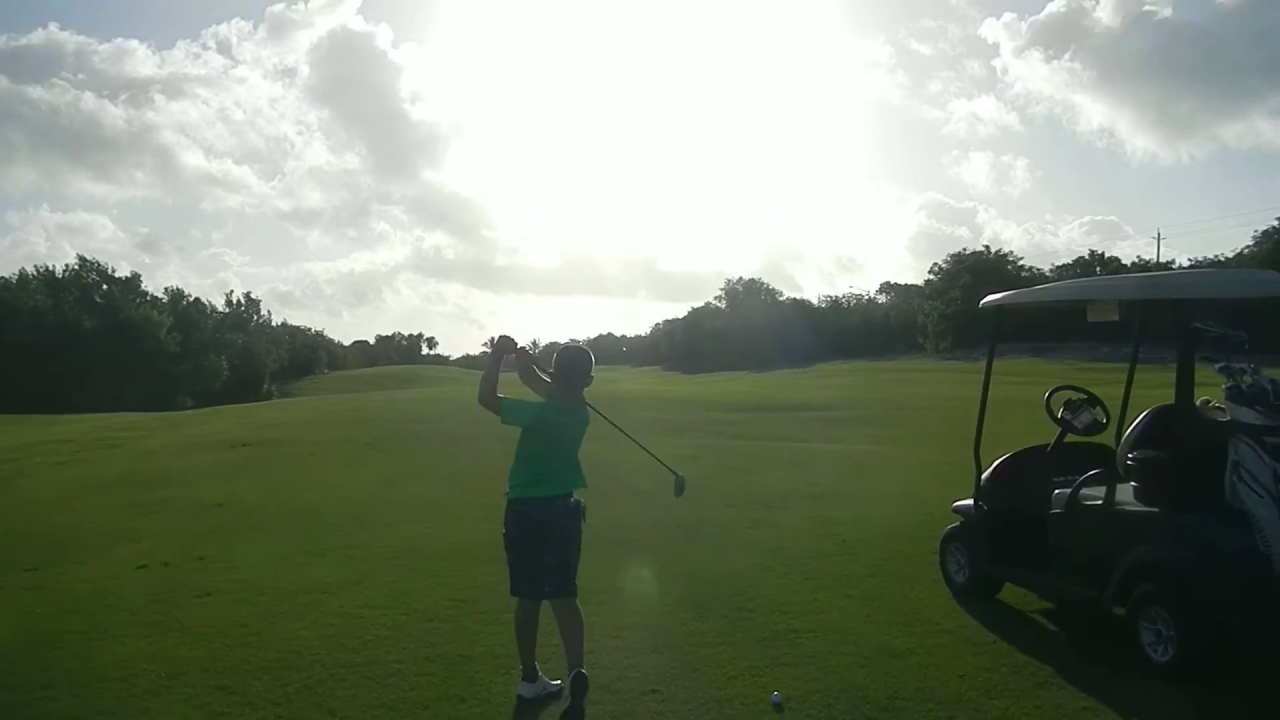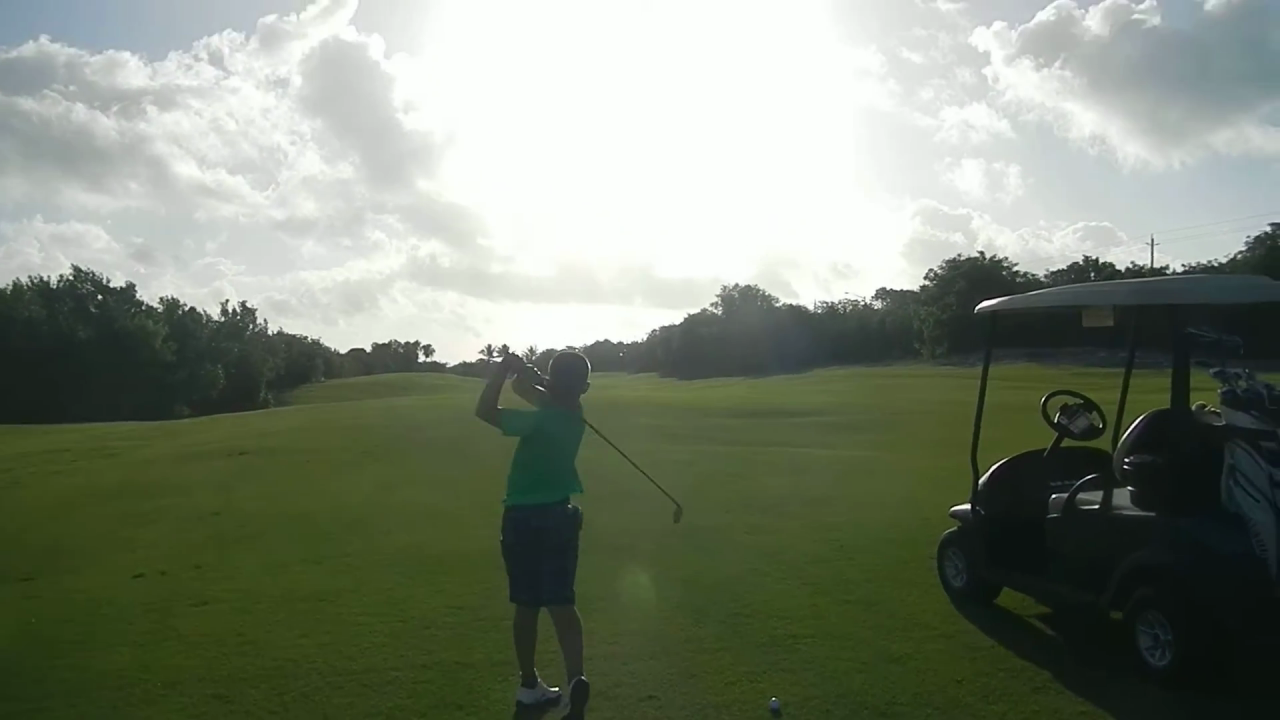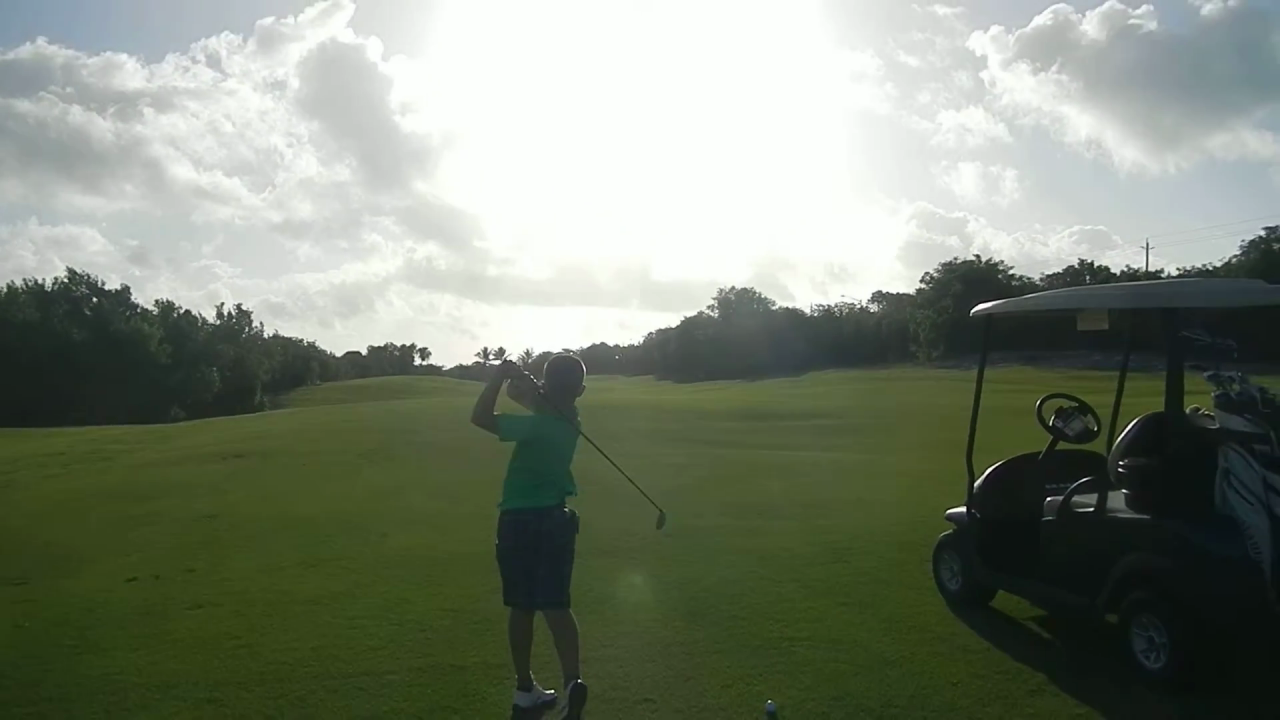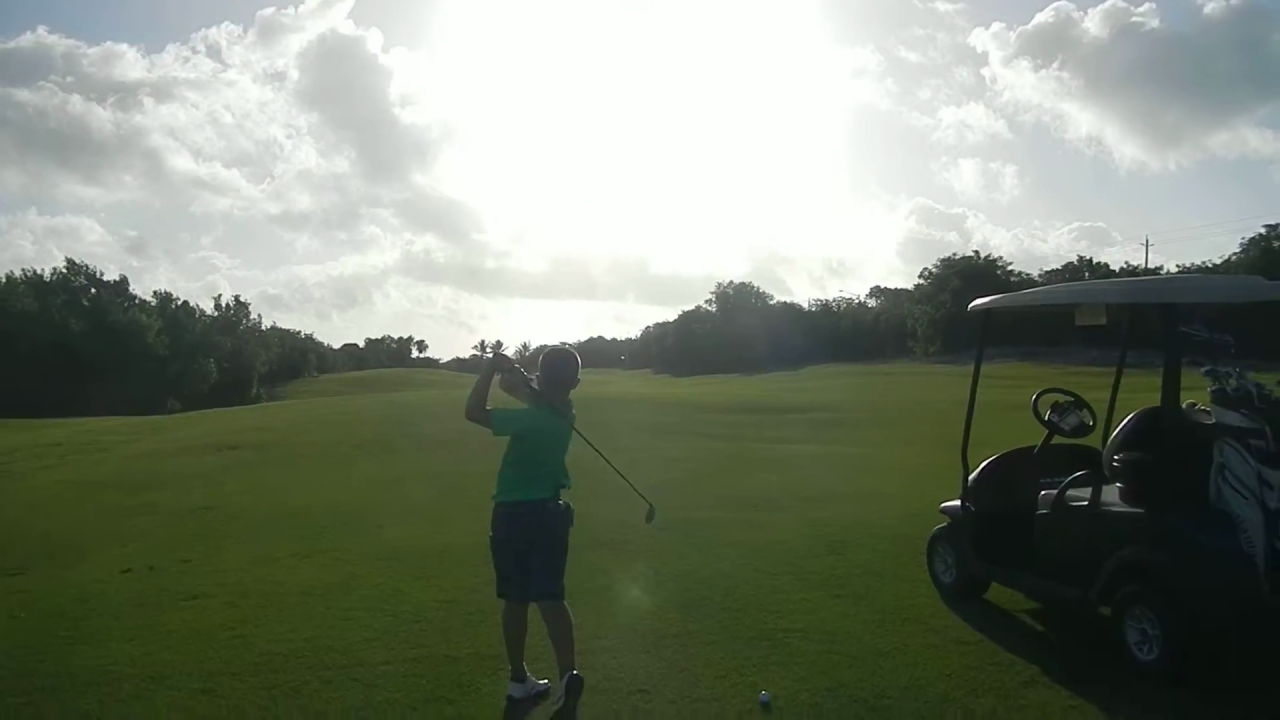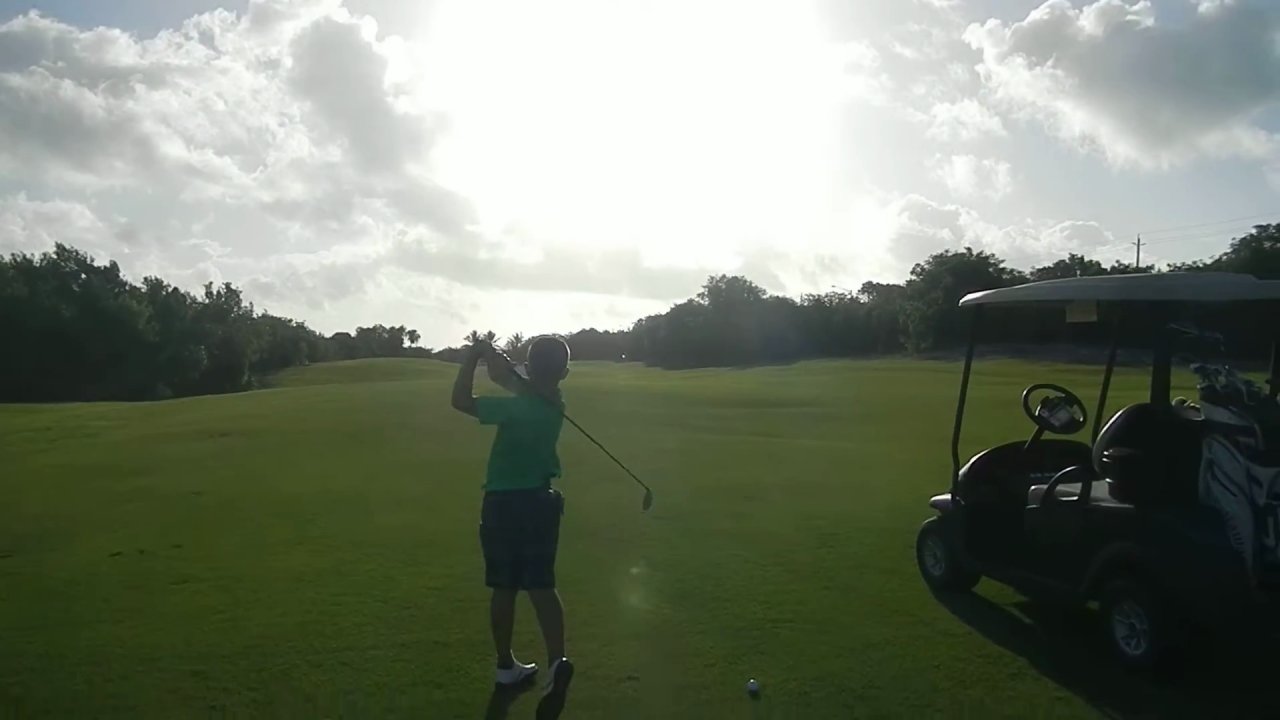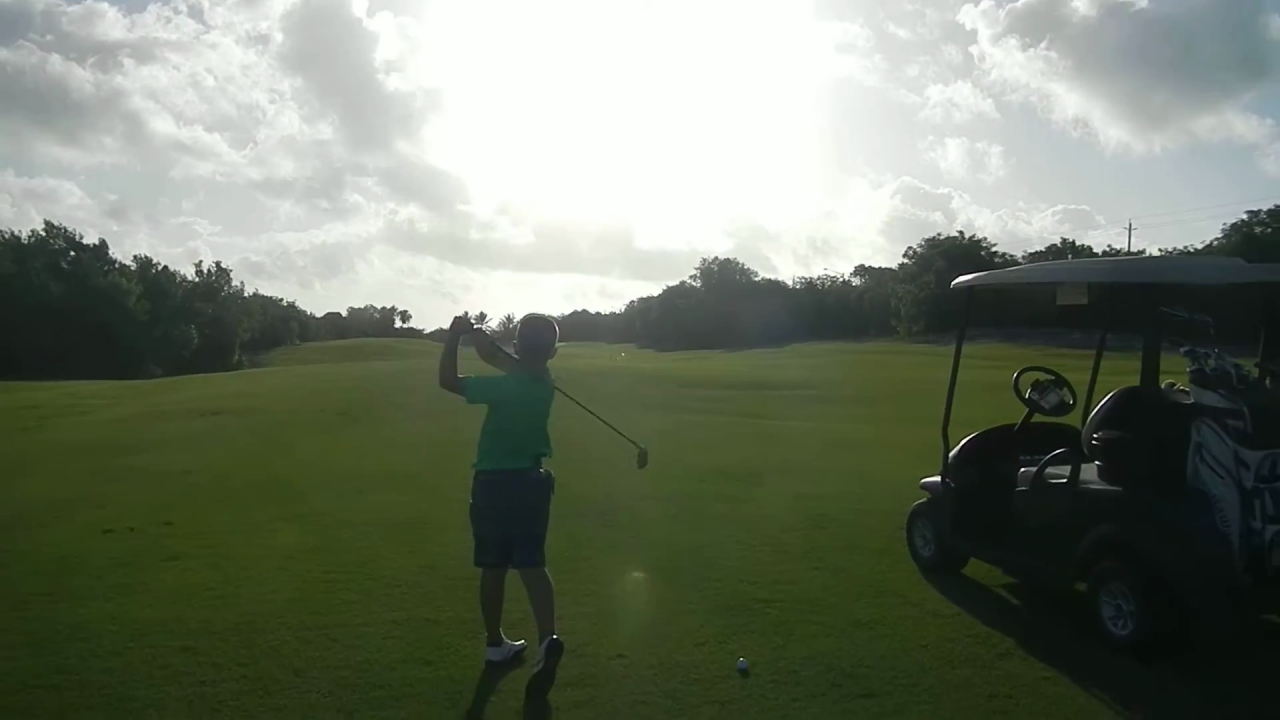
dt=0.1s
person 1, frame 1
left shoulder: (541, 413)
right shoulder: (580, 411)
left elbow: (486, 398)
right elbow: (541, 385)
left wrist: (498, 355)
right wrist: (520, 355)
left hip: (523, 511)
right hip: (562, 510)
left knee: (527, 598)
right knee: (563, 596)
left ankle: (530, 677)
right ankle: (576, 671)
person 1, frame 2
left shoulder: (541, 420)
right shoulder: (573, 416)
left elbow: (485, 411)
right elbow: (526, 388)
left wrist: (503, 369)
right wrist: (522, 371)
left hip: (521, 518)
right hip: (558, 515)
left knee: (526, 603)
right knee: (561, 601)
left ankle: (529, 683)
right ankle: (575, 678)
person 1, frame 3
left shoulder: (538, 425)
right shoulder: (567, 419)
left elbow: (480, 417)
right elbow: (524, 394)
left wrist: (500, 374)
right wrist: (518, 377)
left hip: (517, 522)
right hip: (554, 519)
left knee: (521, 606)
right knee: (556, 605)
left ankle: (525, 686)
right ankle: (572, 682)
person 1, frame 4
left shoulder: (532, 418)
right shoulder: (562, 411)
left elbow: (474, 412)
right elbow: (516, 386)
left wrist: (491, 369)
right wrist: (508, 371)
left hip: (512, 513)
right hip: (548, 511)
left knee: (515, 598)
right knee: (551, 596)
left ankle: (519, 677)
right ankle: (567, 674)
person 1, frame 5
left shoulder: (520, 406)
right shoulder: (551, 401)
left elbow: (461, 401)
right elbow: (504, 376)
left wrist: (473, 357)
right wrist: (494, 358)
left hip: (503, 503)
right hip: (539, 500)
left knee: (503, 588)
right knee: (541, 586)
left ankle: (506, 664)
right ankle: (557, 662)
person 1, frame 6
left shoulder: (506, 386)
right shoulder: (543, 381)
left elbow: (448, 380)
right elbow: (496, 356)
left wrist: (454, 337)
right wrist: (477, 335)
left hip: (493, 482)
right hip: (530, 480)
left knee: (493, 566)
right knee: (532, 564)
left ankle: (496, 642)
right ankle: (547, 639)
